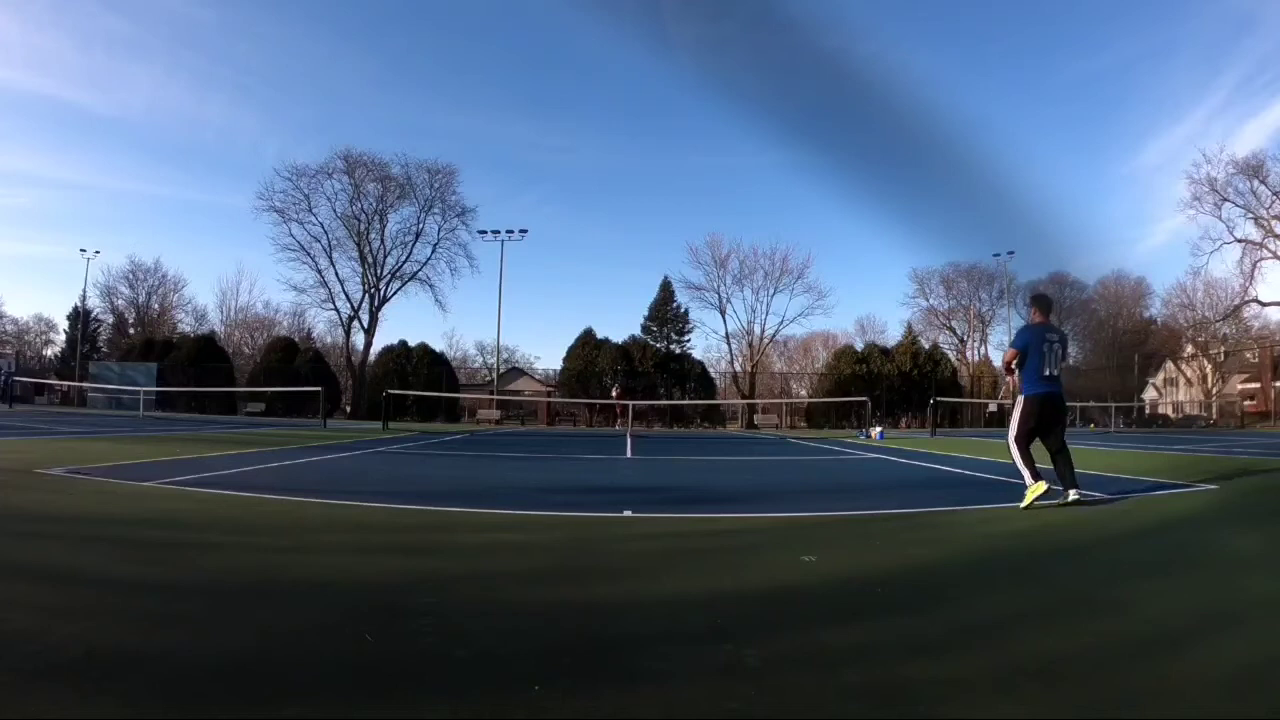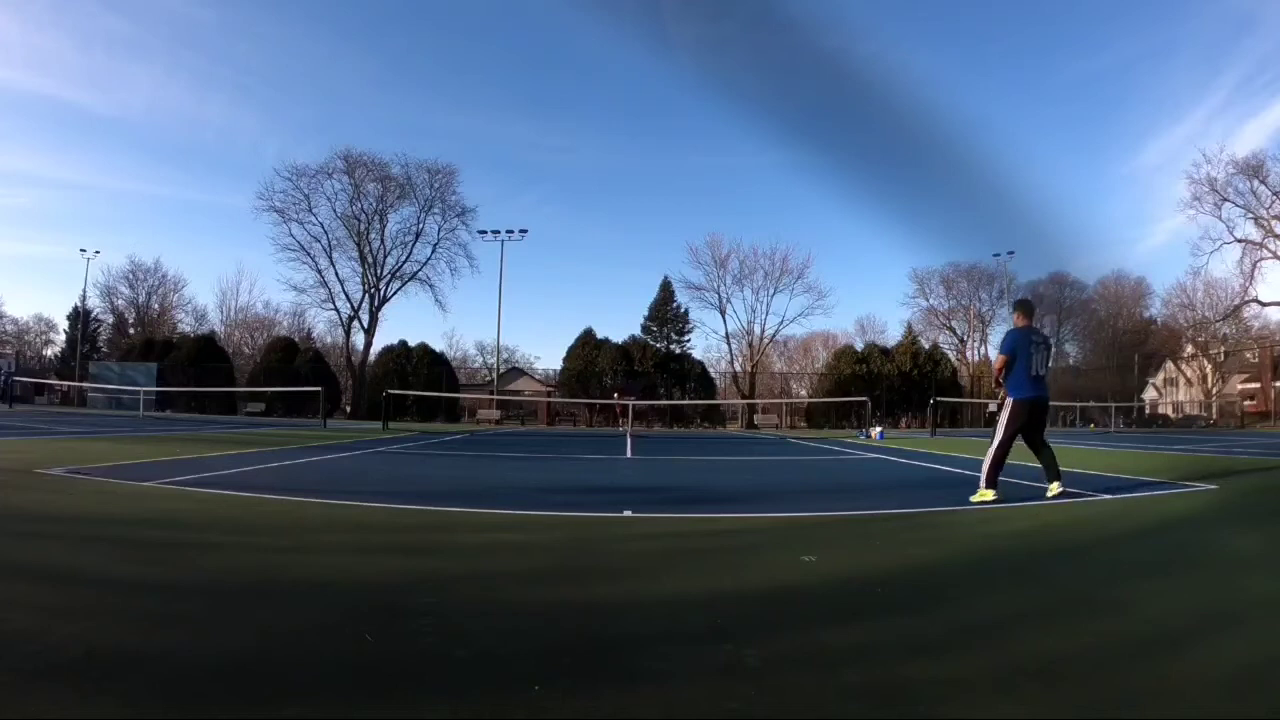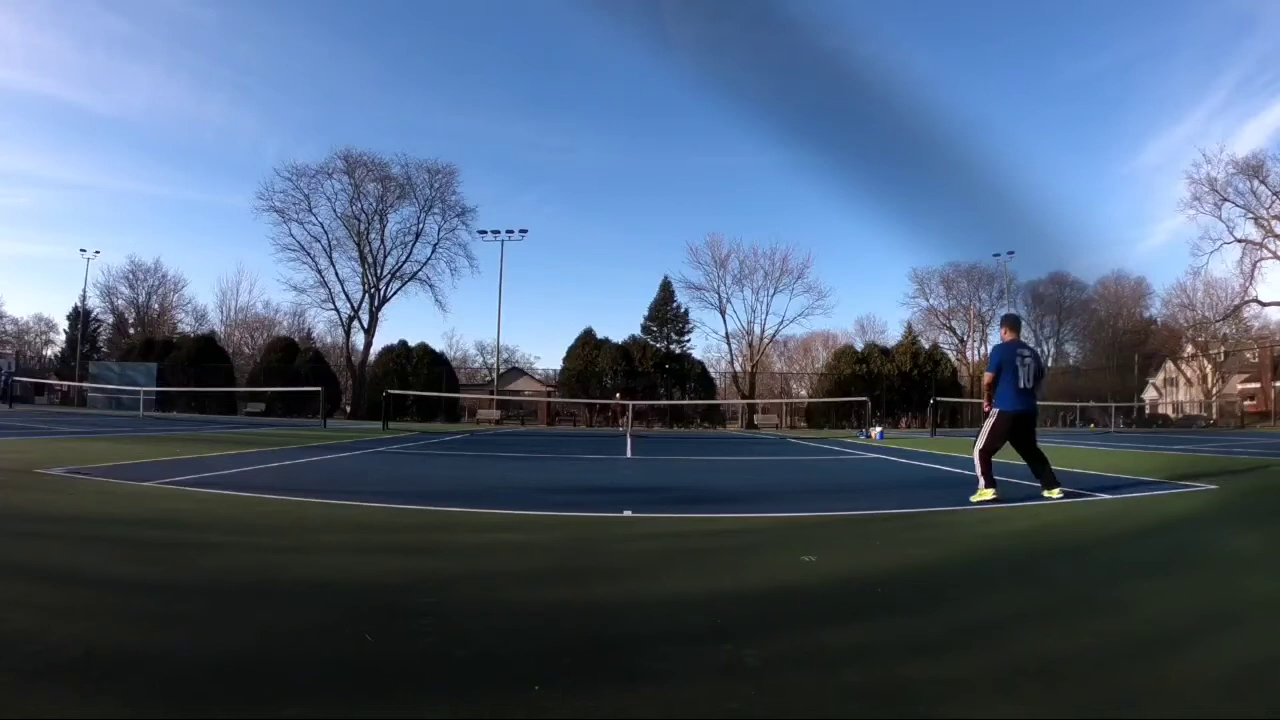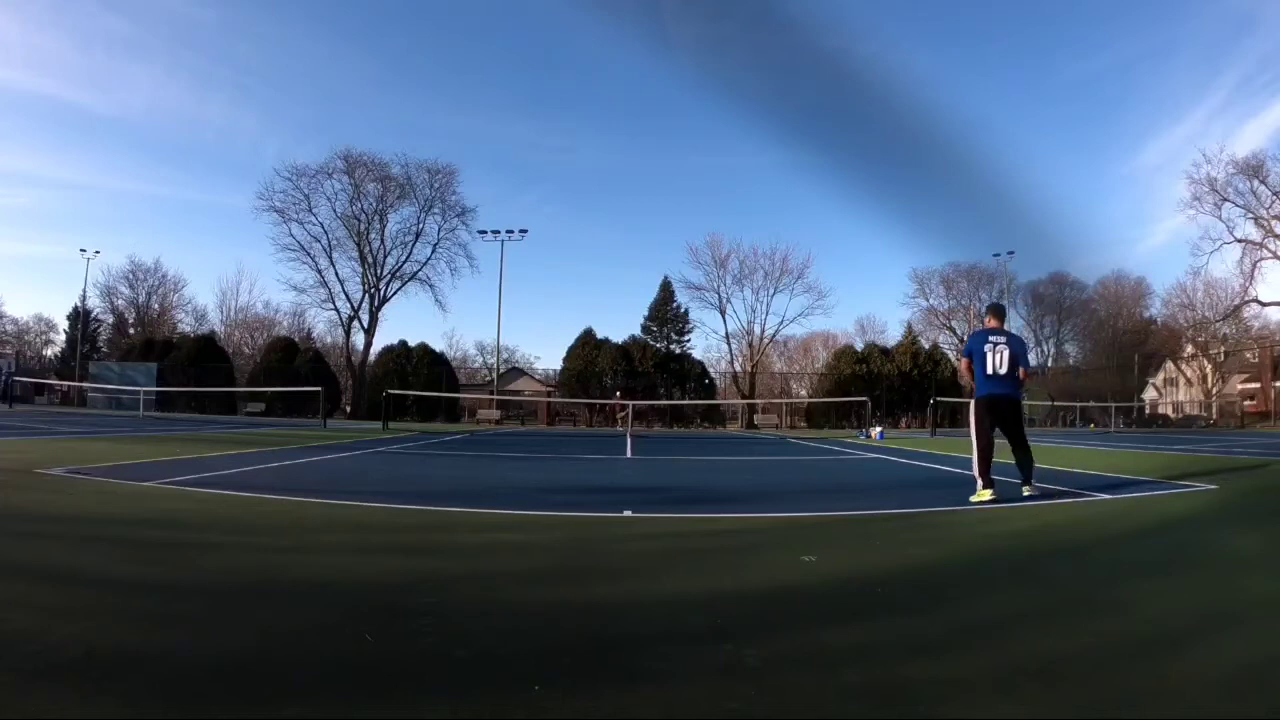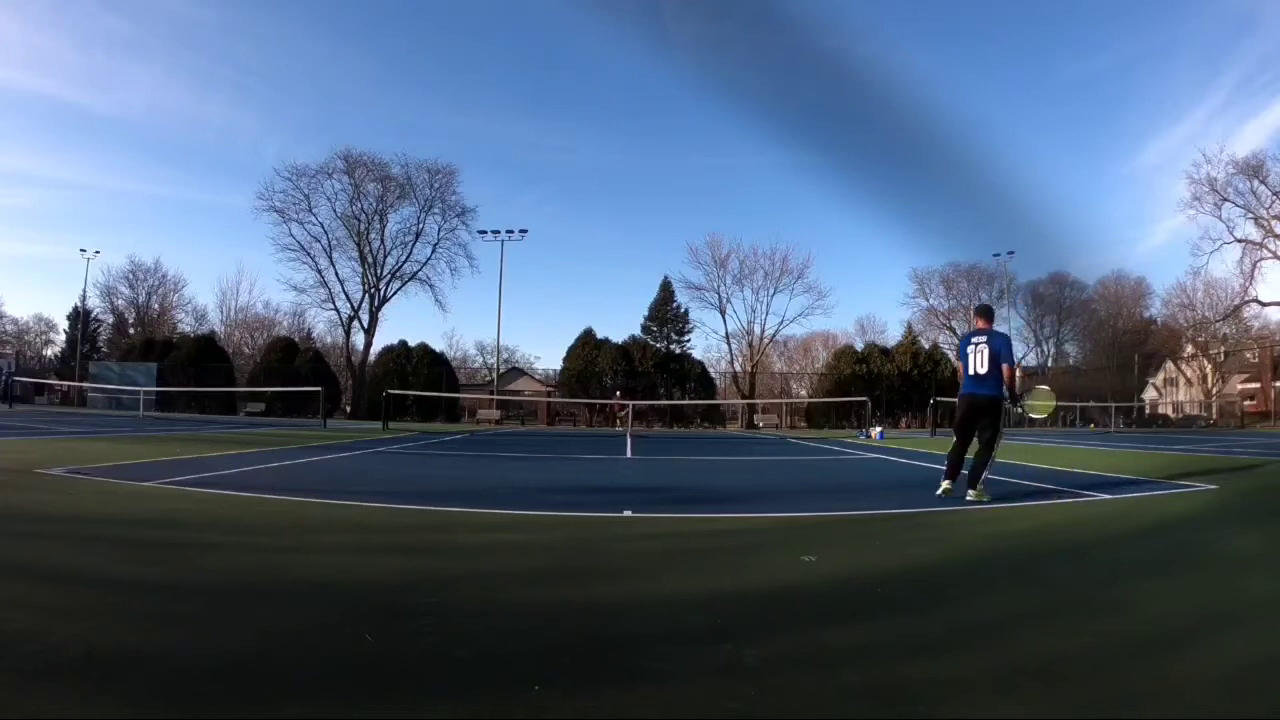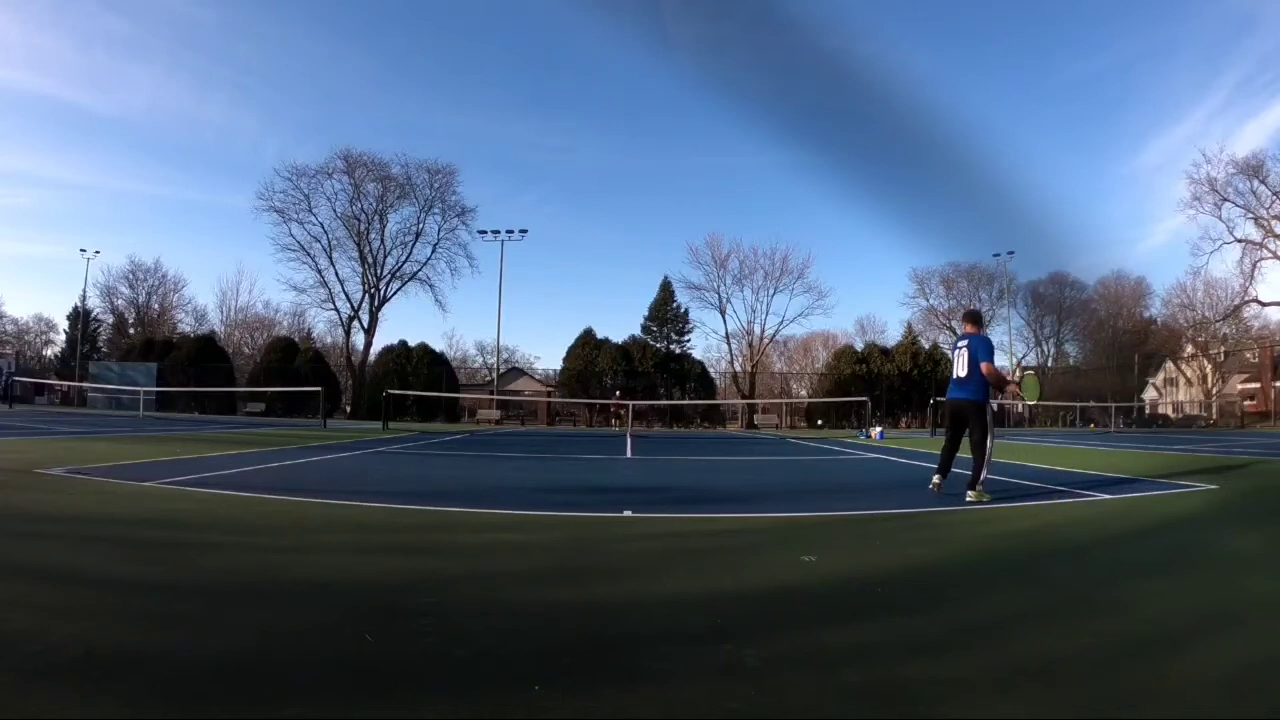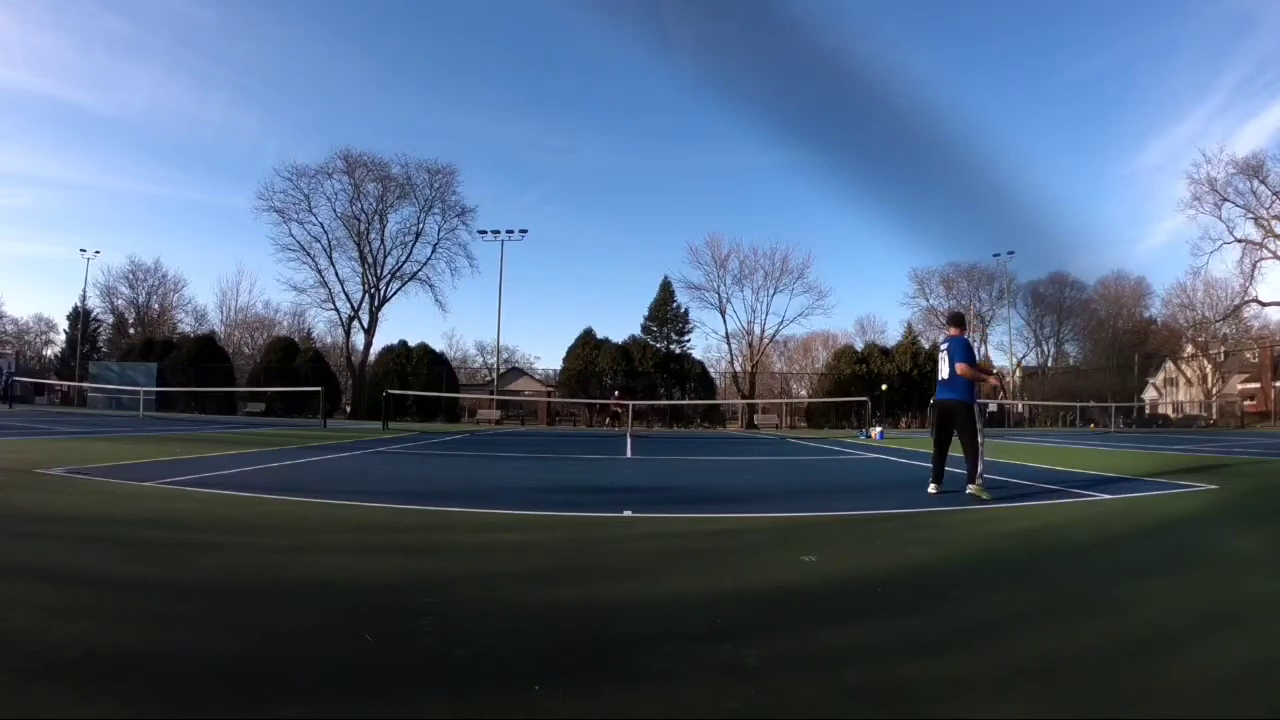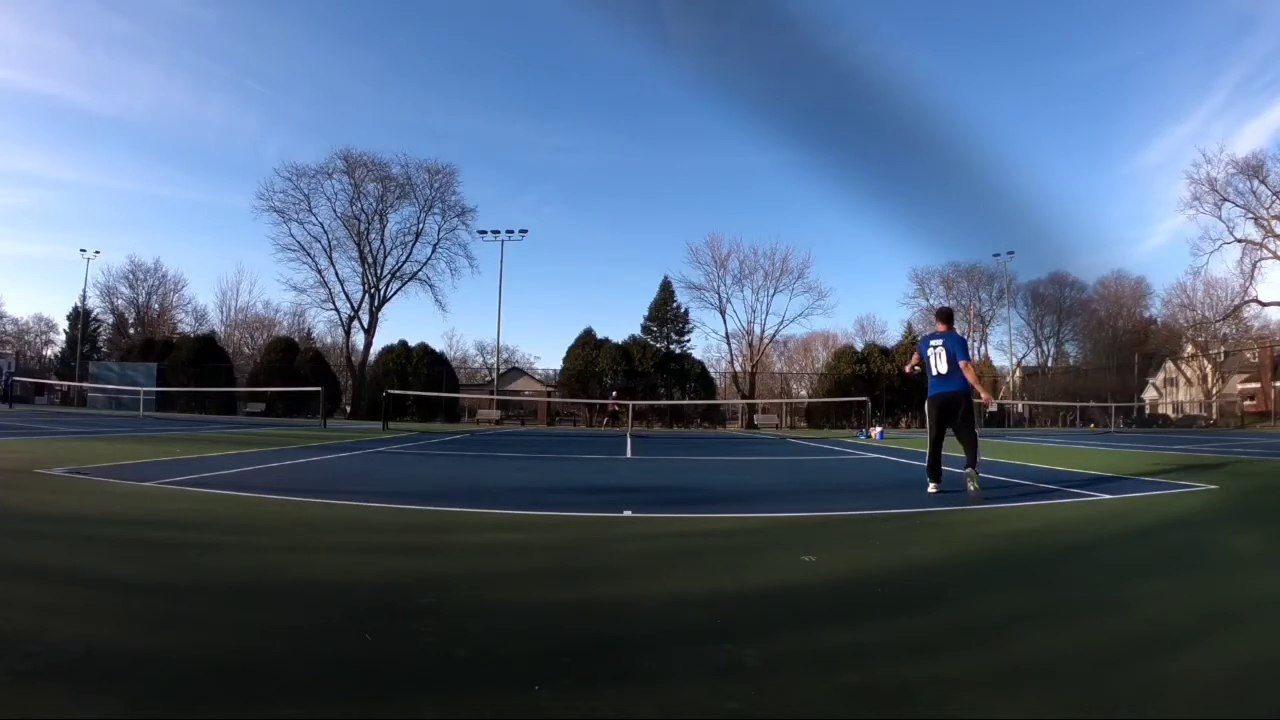
dt=0.2s
person 1, frame 1
left shoulder: (1028, 331)
right shoulder: (1061, 335)
left elbow: (1009, 357)
left wrist: (1008, 369)
left hip: (1032, 396)
right hip: (1055, 396)
left knee: (1017, 441)
right knee: (1057, 445)
left ankle: (1035, 483)
right ankle: (1071, 489)
person 1, frame 2
left shoulder: (1014, 334)
right shoulder: (1045, 339)
left elbow: (999, 365)
left wrist: (997, 381)
left hip: (1020, 399)
right hip: (1041, 398)
left knee: (1000, 444)
right knee: (1038, 443)
left ankle: (988, 489)
right ankle: (1055, 482)
person 1, frame 3
left shoulder: (1000, 350)
right shoulder: (1033, 354)
left elbow: (988, 381)
right elbow: (1037, 382)
left wrist: (988, 399)
left hip: (1005, 410)
right hip: (1028, 411)
left knee: (982, 450)
right knee: (1031, 451)
left ankle: (987, 488)
right ankle: (1053, 487)
person 1, frame 4
left shoulder: (976, 337)
right shoulder: (1017, 341)
left elbow: (965, 367)
right elbow: (1023, 374)
left hip: (984, 398)
right hip: (1011, 399)
left knee: (982, 444)
right knee: (1019, 442)
left ankle: (985, 488)
right ankle: (1028, 484)
person 1, frame 5
left shoulder: (966, 340)
right shoulder: (1002, 339)
right elbow: (1007, 372)
right wrist: (1012, 394)
left hip: (967, 398)
right hip: (992, 399)
left knee: (960, 443)
right knee: (986, 445)
left ankle: (948, 480)
right ankle: (974, 488)
person 1, frame 6
left shoulder: (958, 343)
right shoulder: (983, 341)
right elbow: (987, 370)
left wrist: (999, 385)
right wrist: (1008, 384)
left hip: (953, 399)
right hip: (976, 401)
left knee: (951, 442)
right knee: (981, 446)
left ankle: (939, 475)
right ankle: (974, 489)
person 1, frame 7
left shoulder: (944, 344)
right shoulder: (961, 342)
right elbow: (962, 370)
left wrist: (986, 376)
right wrist: (987, 379)
left hip: (940, 401)
right hip: (961, 402)
left knee: (940, 444)
right knee: (973, 445)
left ankle: (934, 483)
right ankle: (974, 484)
person 1, frame 8
left shoulder: (925, 341)
right shoulder: (957, 339)
left elbow: (918, 356)
right elbow: (965, 367)
left wrist: (911, 366)
right wrist: (982, 390)
left hip: (935, 397)
right hip: (958, 395)
left knee: (935, 441)
right knee: (968, 437)
left ankle: (934, 482)
right ankle: (971, 470)
